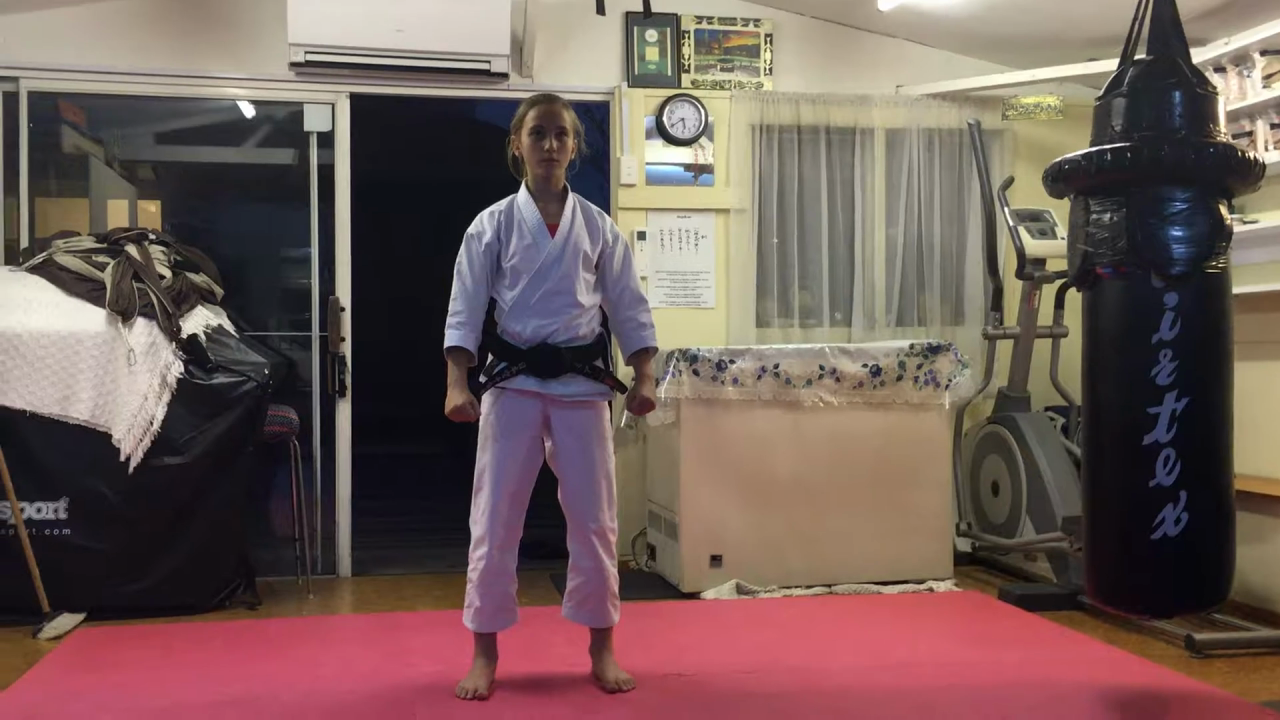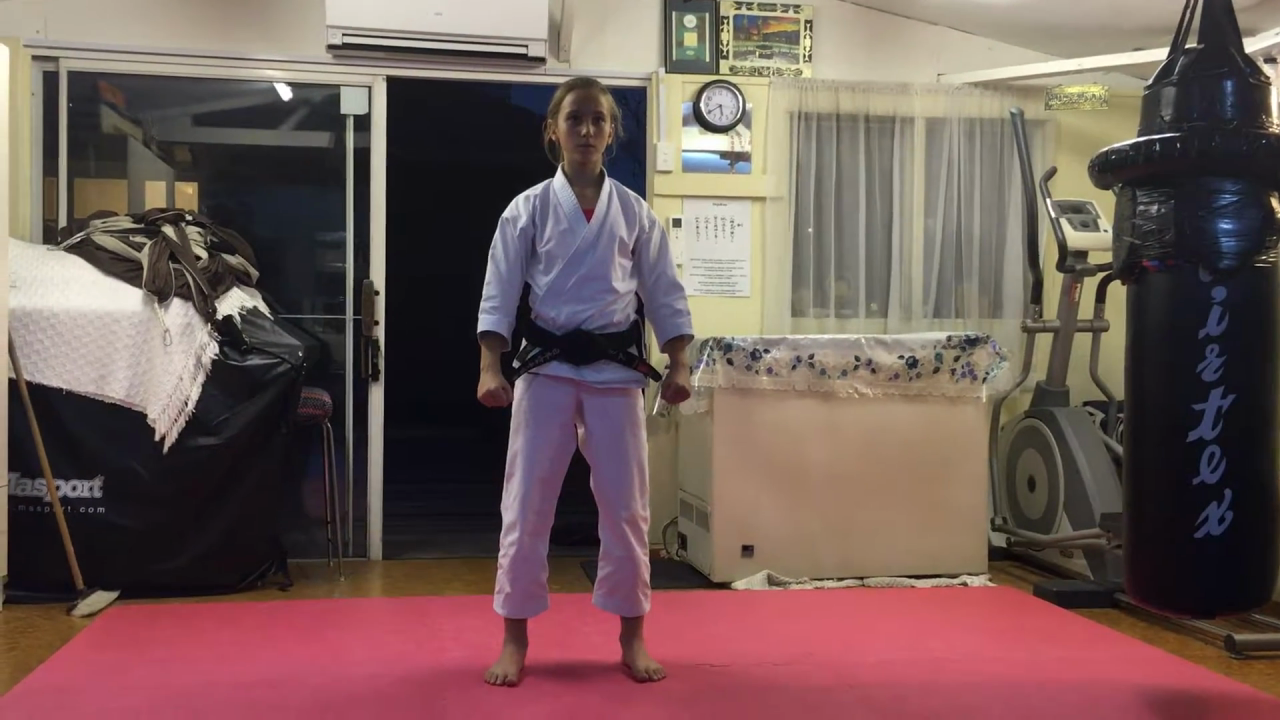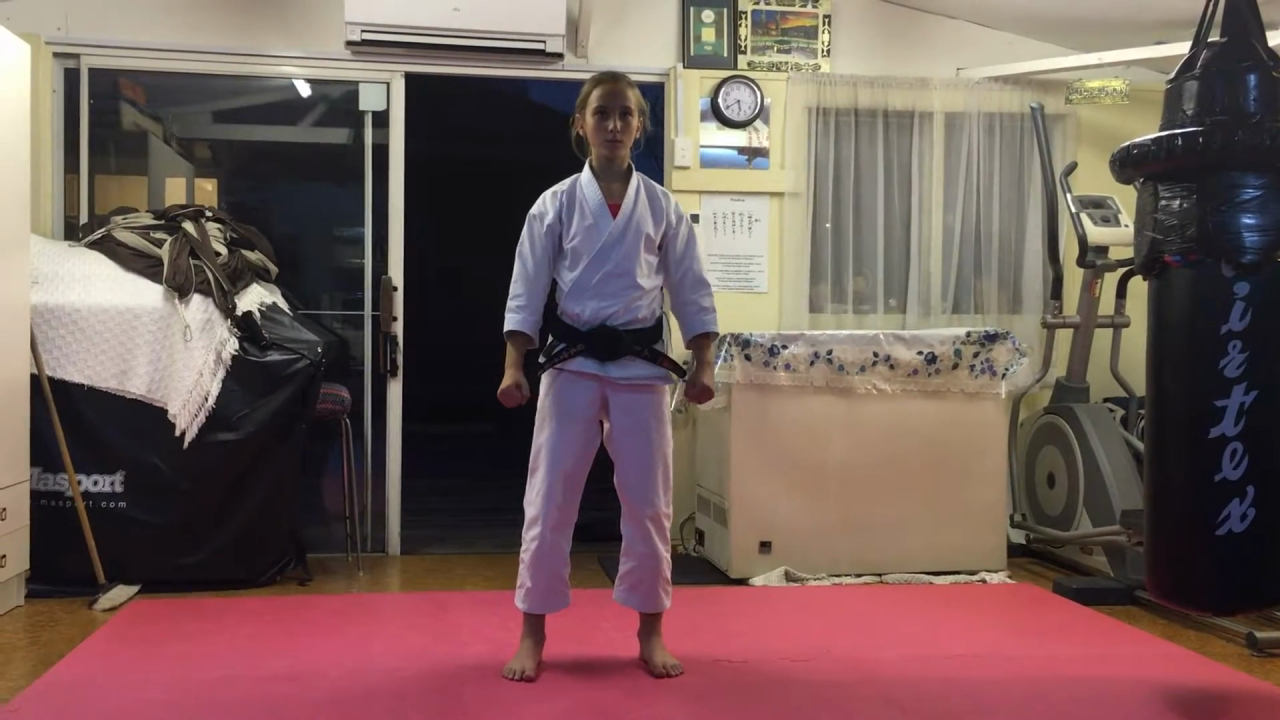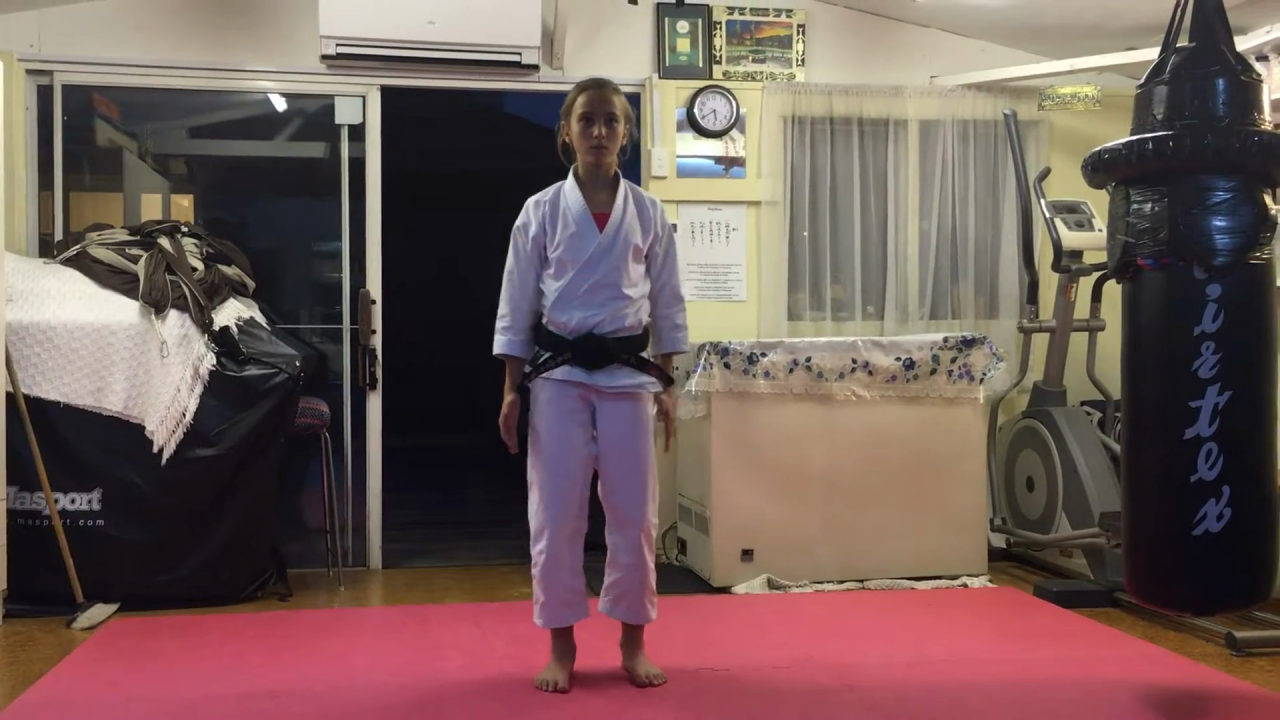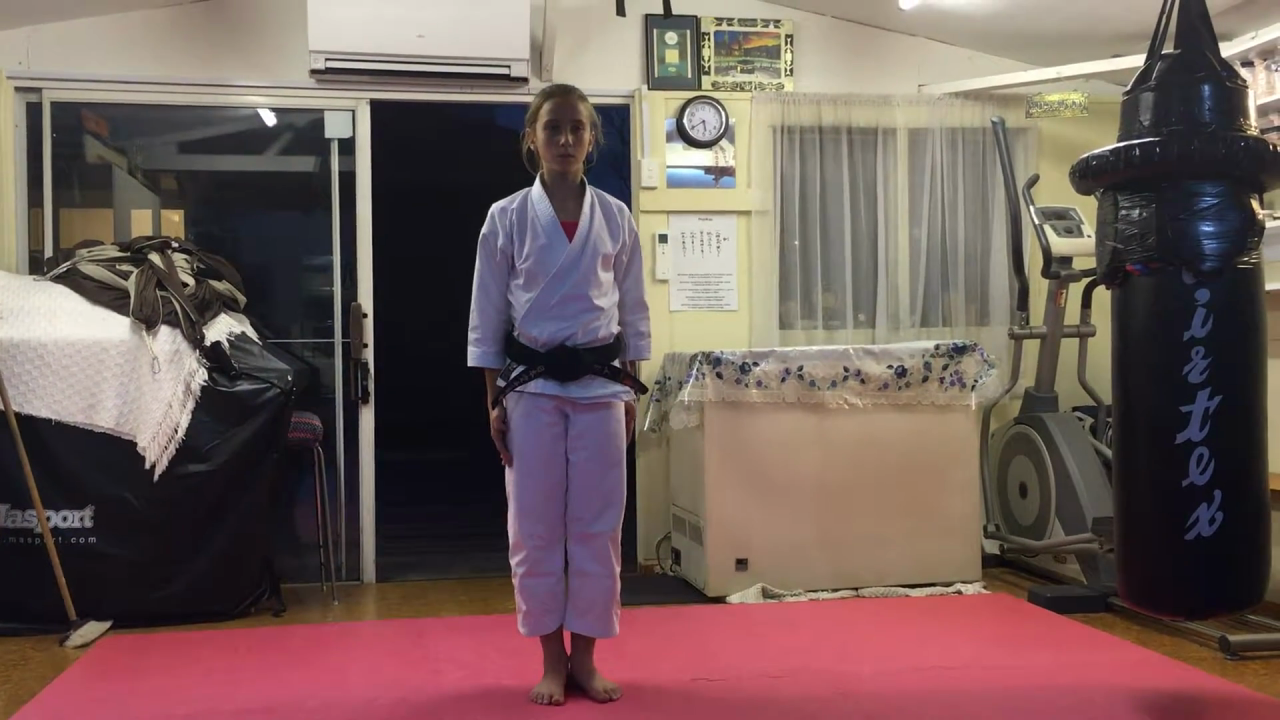
dt=1s
person 1, frame 1
left shoulder: (598, 227)
right shoulder: (493, 224)
left elbow: (628, 306)
right elbow: (466, 307)
left wrist: (644, 377)
right wrist: (457, 384)
left hip: (582, 382)
right hip: (514, 381)
left knee: (594, 516)
right knee: (496, 516)
left ankle: (601, 647)
right ankle: (485, 651)
person 1, frame 2
left shoulder: (634, 212)
right shoulder: (529, 208)
left elbow: (664, 292)
right elbow: (500, 292)
left wrist: (678, 365)
right wrist: (490, 367)
left hip: (615, 369)
right hip: (546, 367)
left knee: (625, 504)
right knee: (527, 503)
left ankle: (632, 635)
right ankle: (514, 637)
person 1, frame 3
left shoulder: (661, 206)
right shoulder: (556, 204)
left elbow: (691, 289)
right elbow: (527, 289)
left wrist: (702, 364)
right wrist: (514, 364)
left hip: (642, 364)
right hip: (573, 362)
left knee: (648, 500)
right knee: (551, 497)
left ankle: (650, 631)
right ankle: (533, 632)
person 1, frame 4
left shoulder: (647, 212)
right shoulder: (542, 210)
left elbow: (668, 304)
right elbow: (517, 303)
left wrist: (664, 385)
right wrist: (512, 388)
left hip: (627, 372)
right hip: (558, 373)
left knee: (634, 512)
right knee: (556, 512)
left ankle: (632, 642)
right ankle: (561, 645)
person 1, frame 5
left shoulder: (614, 218)
right shoulder: (507, 218)
left elbow: (633, 311)
right elbow: (488, 315)
left wrist: (629, 391)
right wrist: (494, 400)
left hip: (599, 383)
right hip: (532, 384)
left knee: (596, 524)
right knee: (536, 524)
left ankle: (585, 656)
right ankle: (552, 659)
